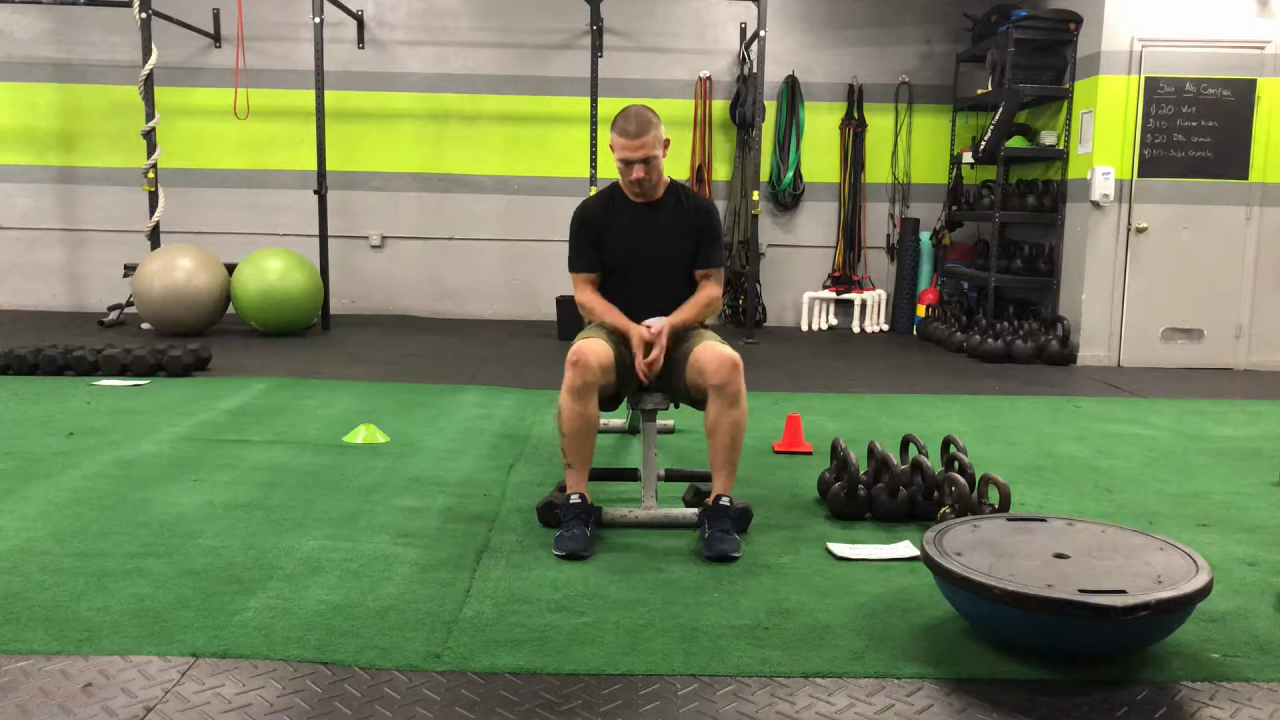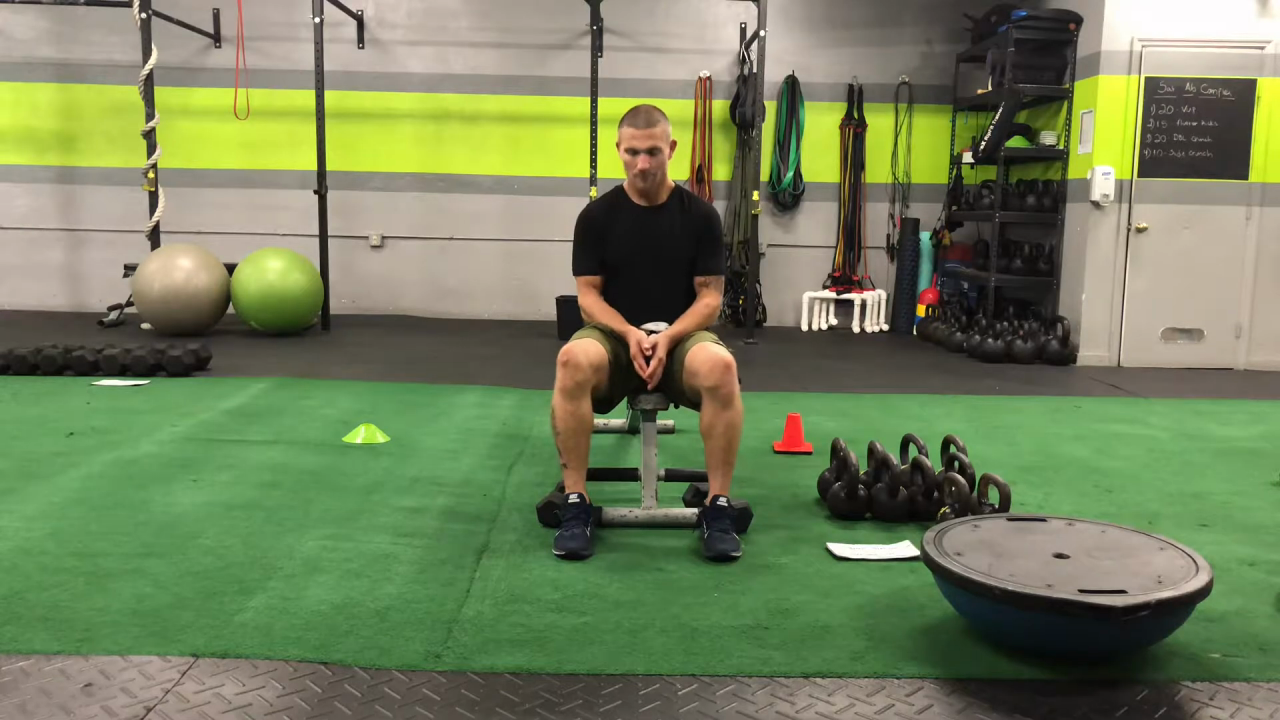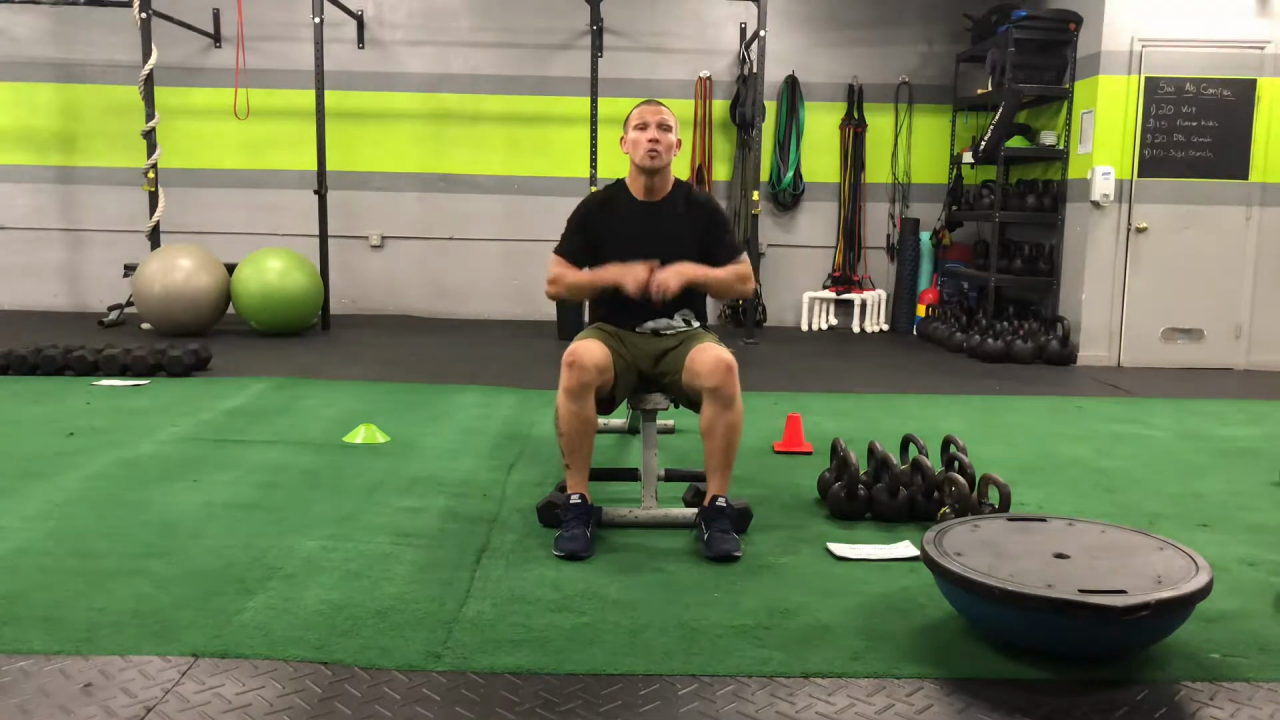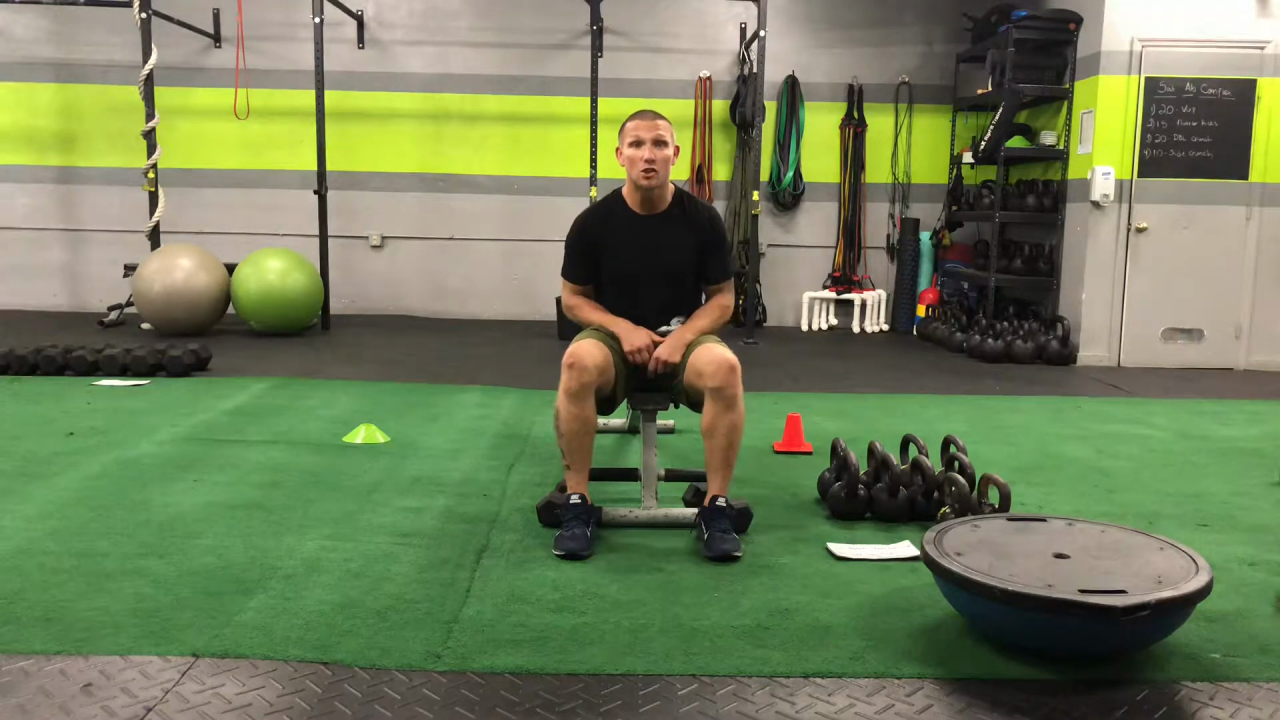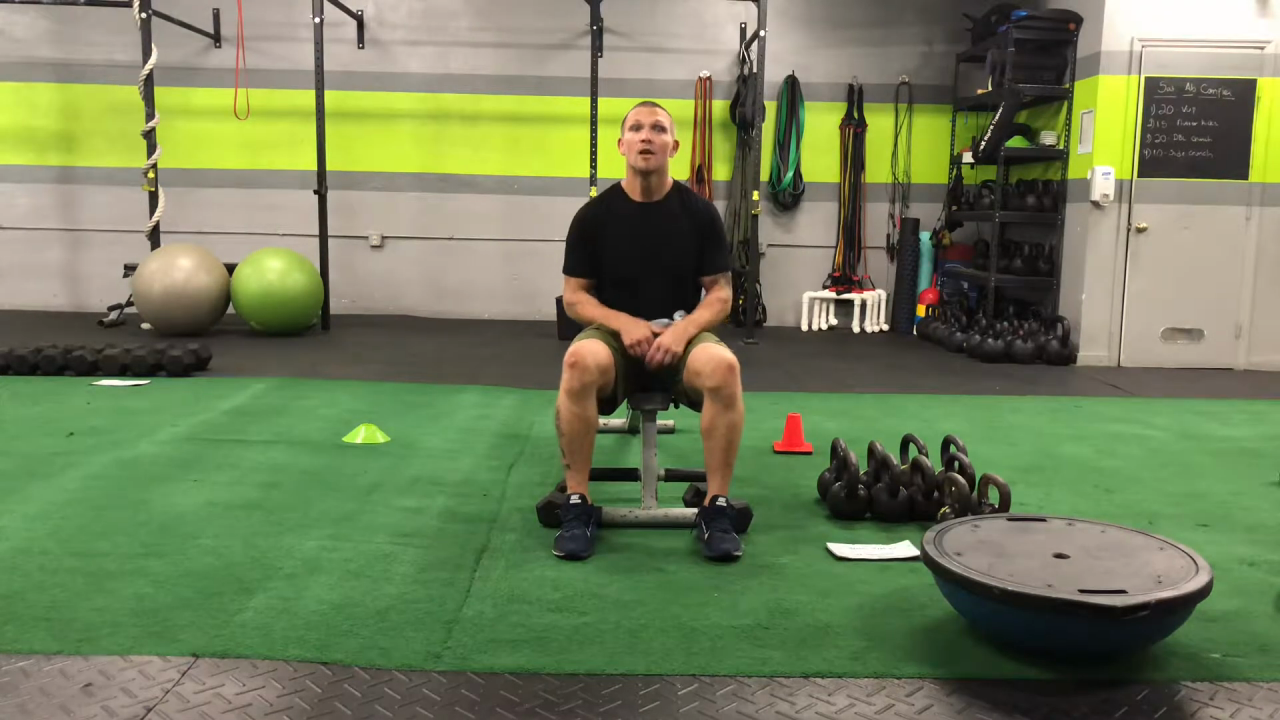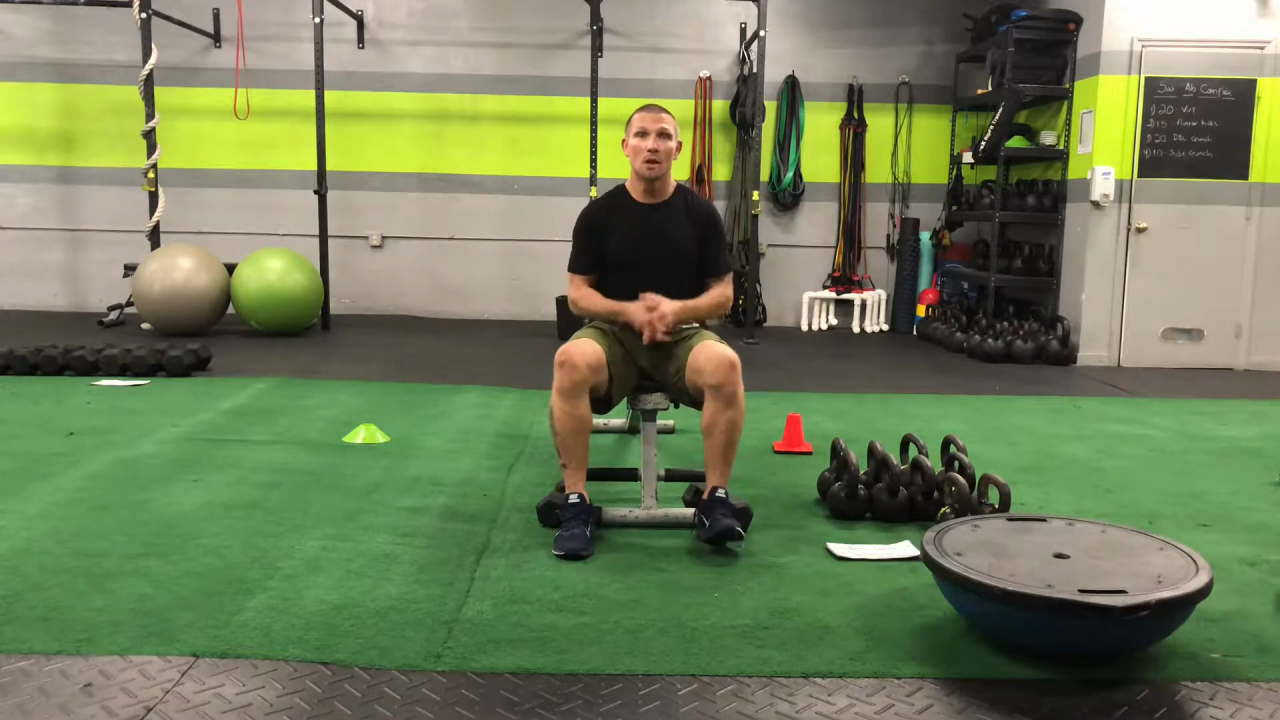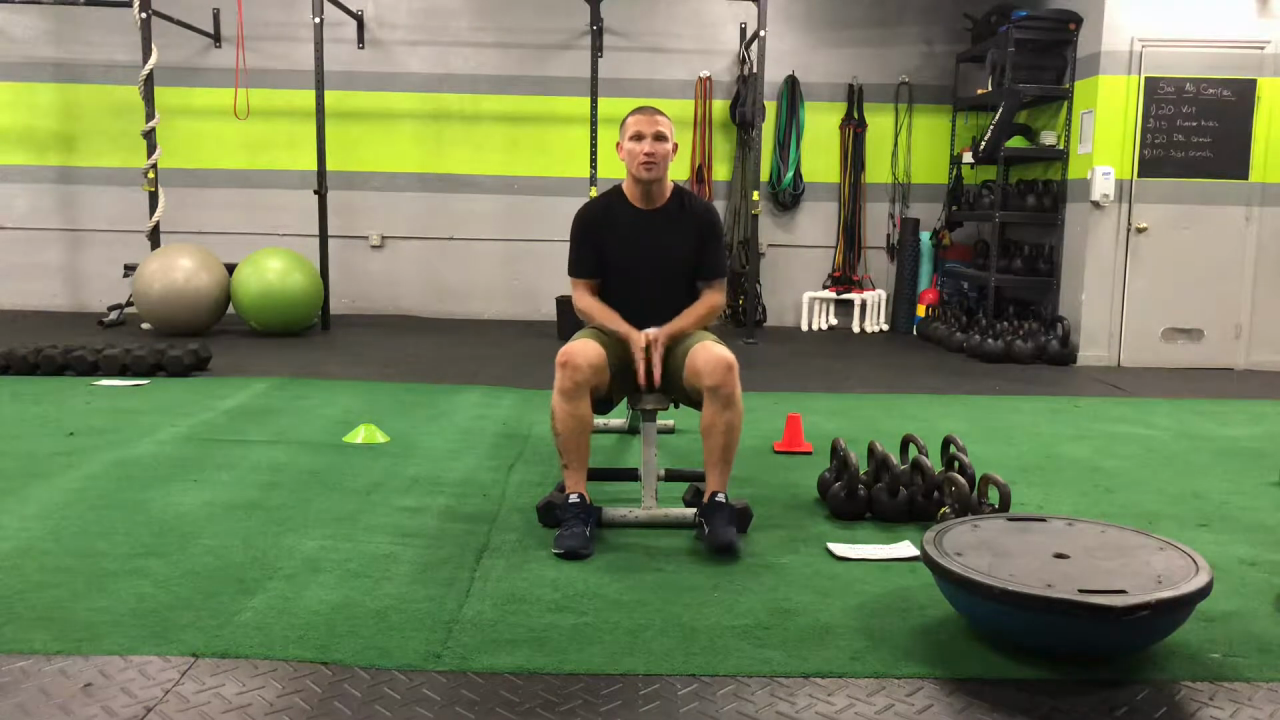
dt=0.7s
person 1, frame 1
left shoulder: (698, 210)
right shoulder: (592, 213)
left elbow: (711, 288)
right elbow: (584, 292)
left wrist: (667, 327)
right wrist: (632, 330)
left hip: (681, 333)
right hip: (616, 333)
left knee: (726, 365)
right knee: (582, 361)
left ankle: (719, 507)
right ankle: (576, 504)
person 1, frame 2
left shoulder: (700, 215)
right shoulder: (597, 216)
left elbow: (710, 297)
right elbow: (588, 295)
left wrist: (667, 339)
right wrist: (630, 334)
left hip: (681, 336)
right hip: (616, 335)
left knee: (720, 367)
right knee: (572, 361)
left ankle: (717, 507)
right ankle: (576, 504)
person 1, frame 3
left shoulder: (702, 208)
right shoulder: (596, 209)
left elbow: (743, 282)
right elbow: (555, 283)
left wrist: (690, 272)
right wrist: (613, 274)
left hip: (681, 333)
right hip: (617, 332)
left knee: (722, 368)
right knee: (577, 362)
left ankle: (715, 508)
right ankle: (577, 505)
person 1, frame 4
left shoulder: (702, 219)
right shoulder: (593, 222)
left elbow: (722, 299)
right elbow: (574, 299)
left wrist: (682, 337)
right wrist: (623, 328)
left hip: (683, 337)
right hip: (616, 335)
left knee: (725, 367)
right knee: (578, 362)
left ankle: (716, 508)
right ankle: (577, 504)
person 1, frame 5
left shoulder: (699, 212)
right shoulder: (594, 214)
left elbow: (721, 295)
right elbow: (573, 298)
left wrist: (684, 329)
right wrist: (622, 323)
left hip: (681, 337)
right hip: (615, 334)
left knee: (723, 368)
right knee: (579, 362)
left ankle: (715, 509)
right ankle: (576, 505)
person 1, frame 6
left shoulder: (701, 213)
right shoulder: (599, 214)
left elbow: (723, 295)
right elbow: (577, 296)
left wrist: (677, 309)
right wrist: (628, 311)
left hip: (682, 336)
right hip: (614, 334)
left knee: (725, 365)
right knee: (570, 360)
left ankle: (715, 500)
right ankle: (576, 503)
person 1, frame 7
left shoulder: (701, 215)
right shoulder: (594, 215)
left elbow: (714, 297)
right elbow: (582, 295)
left wrist: (663, 335)
right wrist: (631, 336)
left hip: (680, 336)
right hip: (614, 336)
left knee: (722, 366)
right knee: (571, 362)
left ankle: (715, 504)
right ankle: (577, 504)
